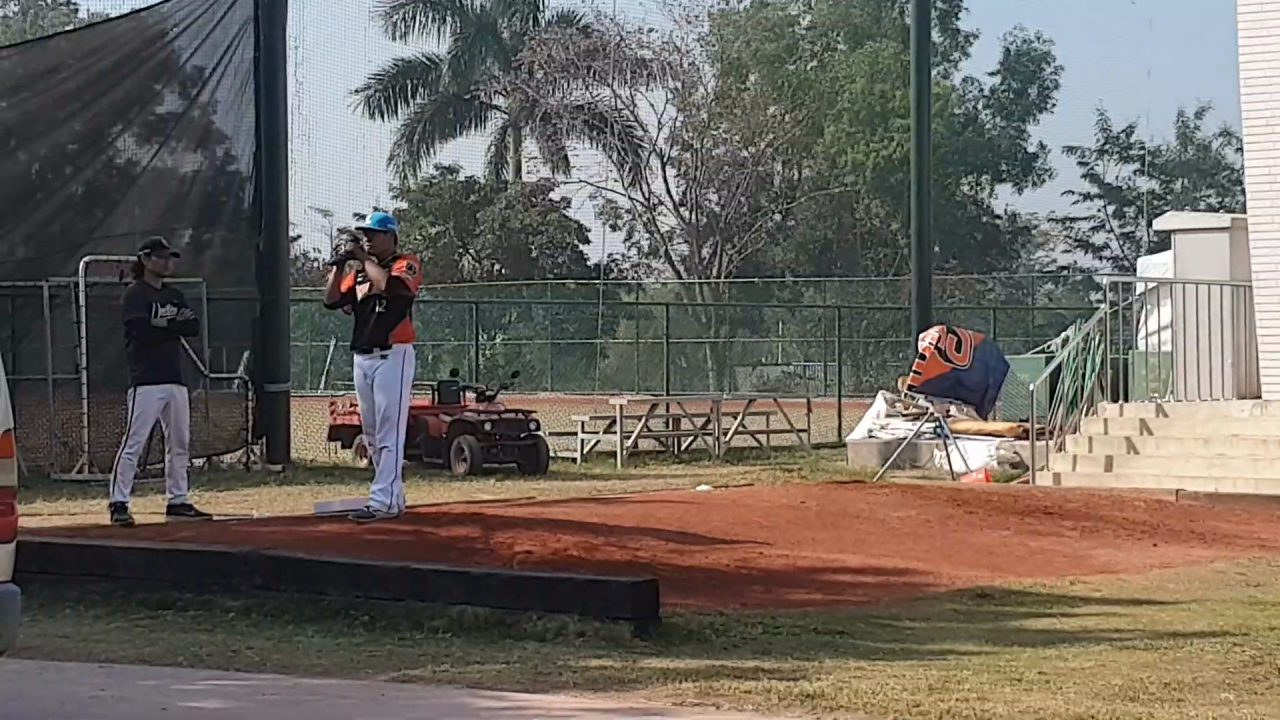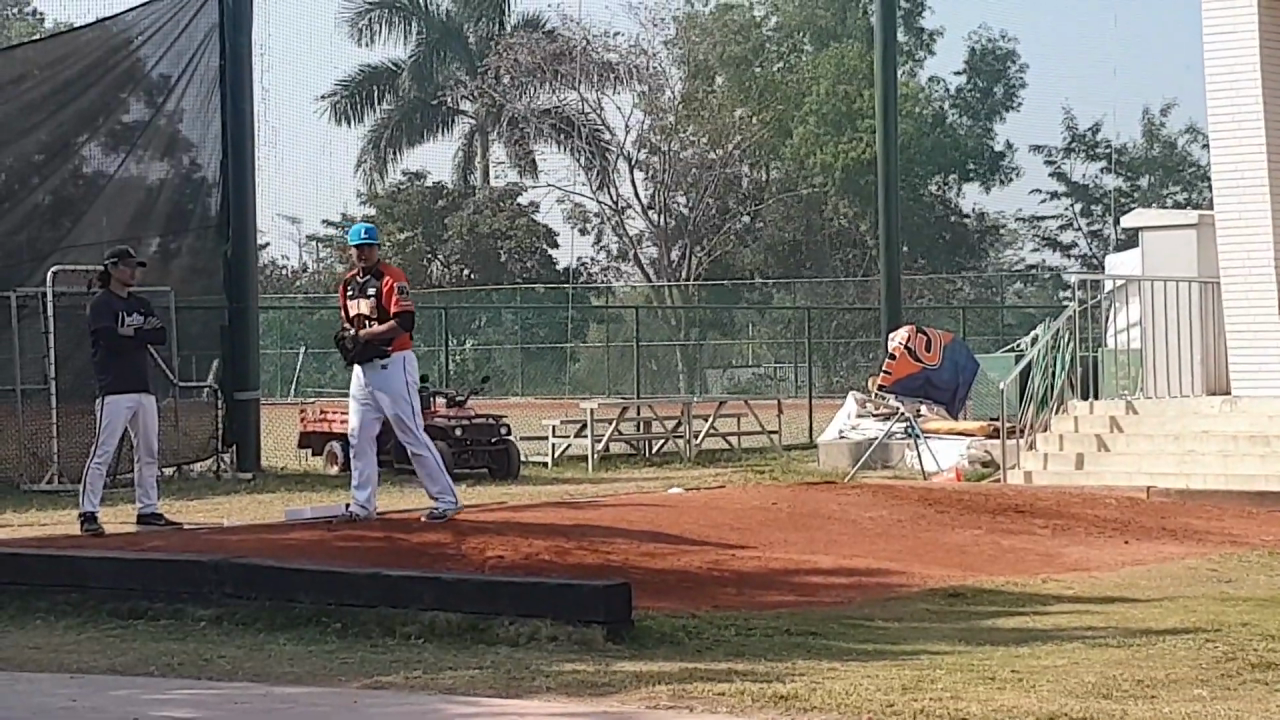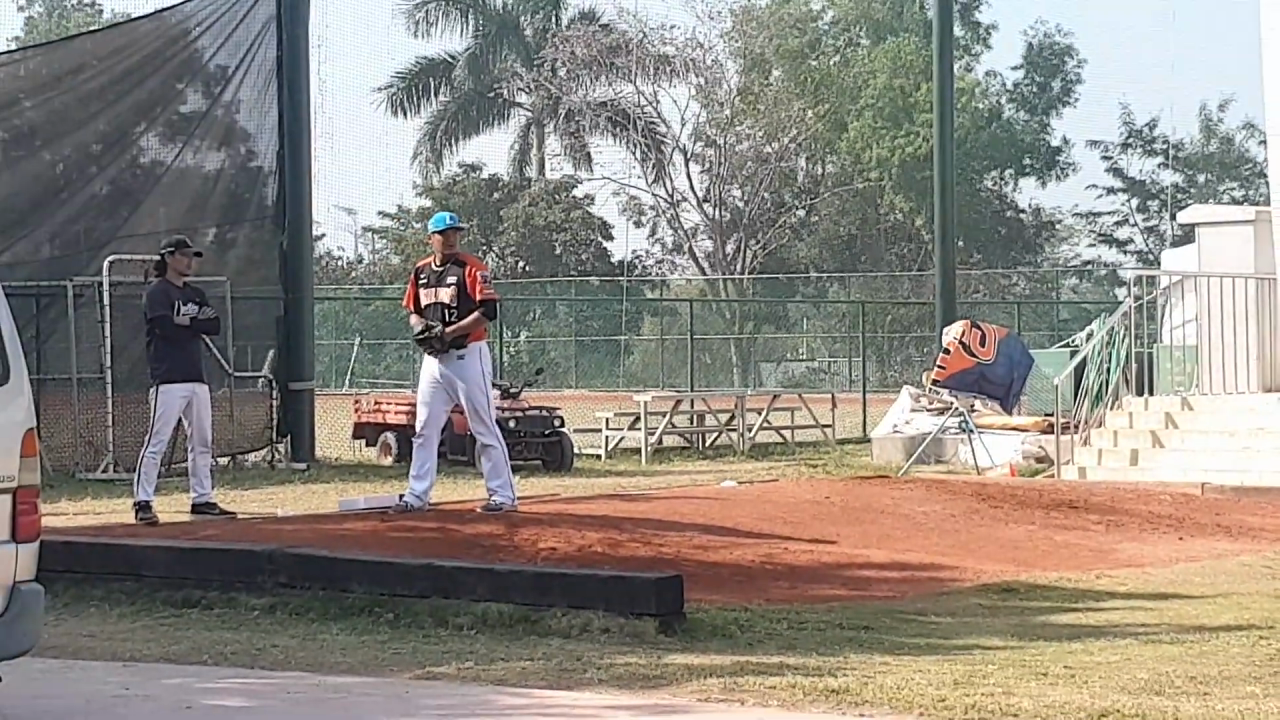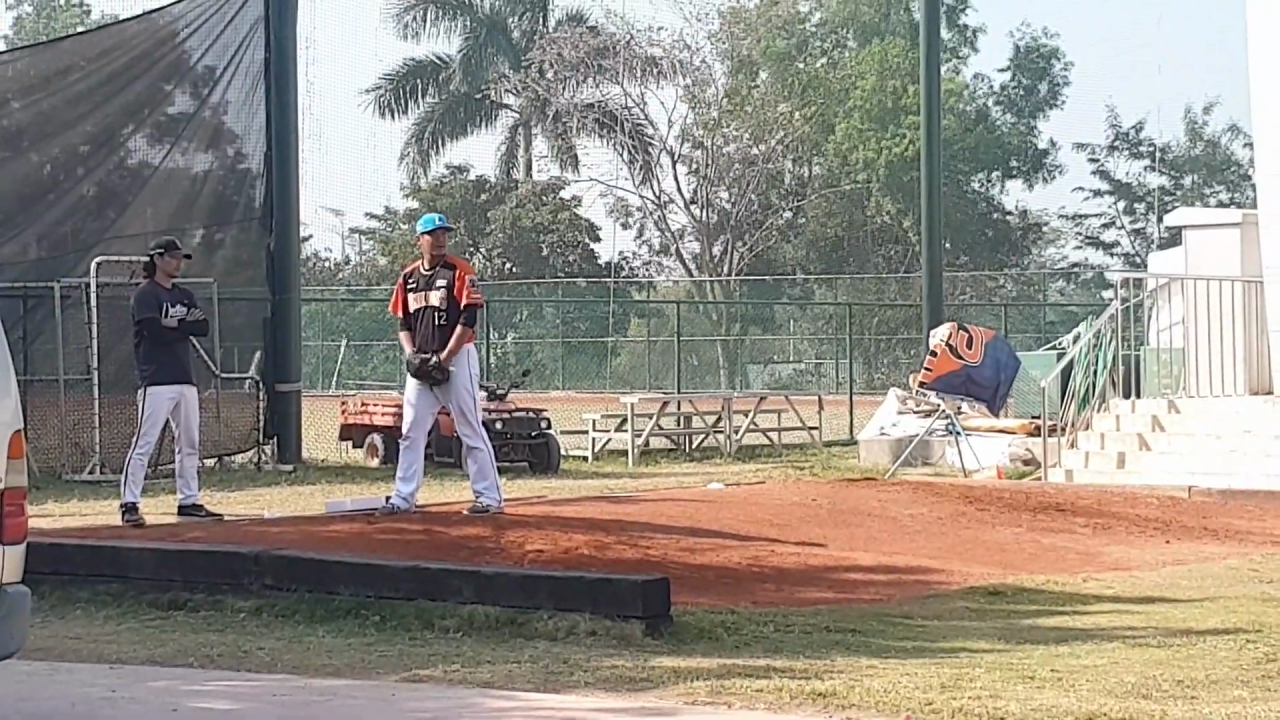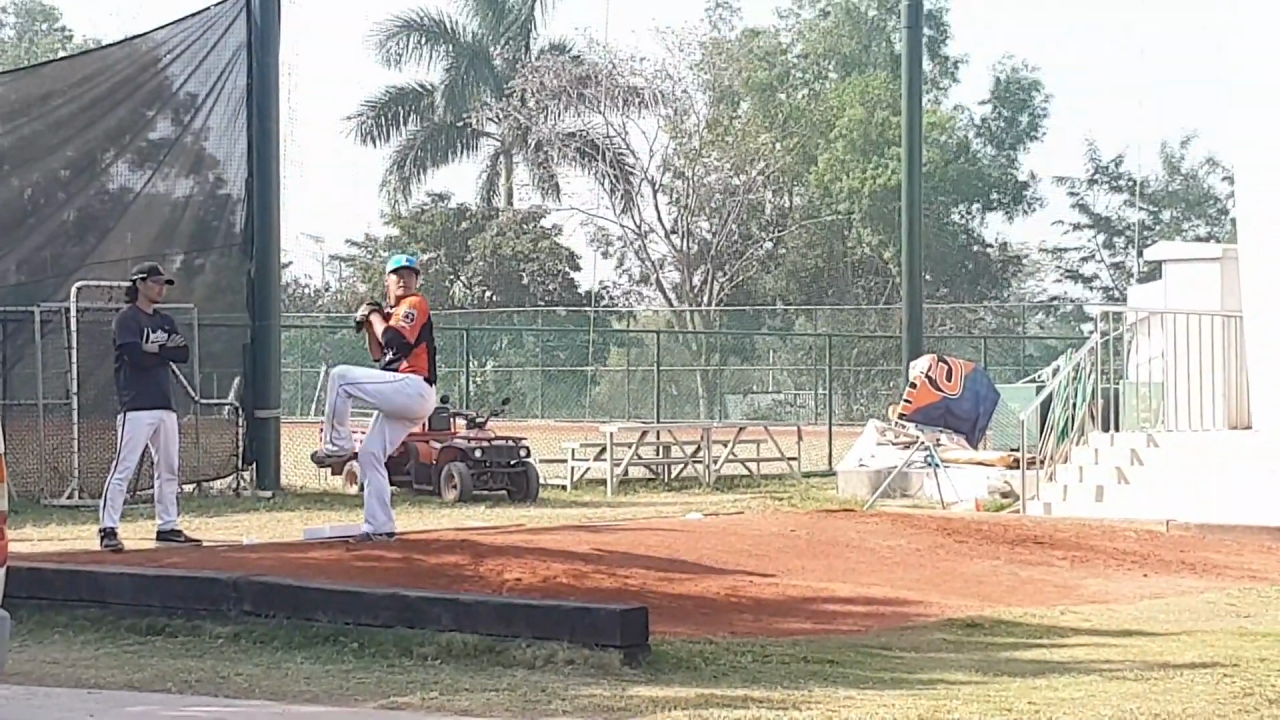
dt=1s
person 1, frame 1
left shoulder: (407, 264)
right shoulder: (360, 272)
left elbow: (388, 286)
right elbow: (331, 302)
left wrist: (363, 258)
right wrist: (339, 265)
left hip: (392, 357)
right hip: (362, 358)
left knee: (389, 431)
right knee: (372, 432)
left ankle: (384, 500)
right ankle: (393, 497)
person 1, frame 2
left shoulder: (391, 278)
right shoulder: (347, 284)
left elbow: (404, 323)
left wrist: (362, 334)
left hip: (394, 364)
right hip: (363, 367)
left knee: (411, 436)
right knee: (359, 437)
left ankle: (446, 500)
right ankle: (362, 505)
person 1, frame 3
left shoulder: (472, 268)
right shoulder: (421, 271)
left elbow: (488, 311)
right elbow: (412, 311)
left wrist: (448, 332)
right wrist: (420, 325)
left hip: (468, 356)
right hip: (433, 359)
left knee: (484, 427)
right knee: (425, 429)
left ankle: (503, 494)
right ankle: (417, 495)
person 1, frame 4
left shoulder: (460, 271)
right shoulder: (408, 277)
left elbow: (468, 320)
right elbow: (404, 323)
left wrist: (443, 360)
right wrist: (410, 354)
left hip: (458, 360)
left knee: (470, 430)
right knee: (411, 430)
left ankle: (490, 497)
right ankle: (403, 498)
person 1, frame 5
left shoulder: (413, 306)
right shoulder: (390, 315)
left elbow: (390, 337)
right elbow: (378, 356)
left wrist: (373, 316)
right wrist: (369, 319)
left hip: (410, 389)
right hip: (408, 397)
left knee: (339, 376)
right knee: (370, 455)
left ankle: (336, 447)
right ankle: (379, 528)
person 2, frame 1
left shoulder: (176, 295)
right shoulder: (135, 294)
left elbow: (194, 327)
right elbow: (144, 331)
left wrist: (165, 324)
right wrist: (177, 324)
left hip: (175, 380)
right hip: (147, 381)
left knee: (180, 444)
right knee: (134, 443)
left ankle: (178, 502)
right ankle: (119, 503)
person 2, frame 2
left shoulder: (142, 304)
right shoulder: (101, 303)
left elbow: (161, 336)
right elbow: (111, 340)
left wrist: (131, 333)
right wrist: (143, 333)
left hip: (143, 388)
right hip: (114, 391)
left knee: (148, 453)
right knee: (102, 453)
left ankle: (148, 511)
right ankle: (88, 513)
person 2, frame 3
left shoulder: (197, 294)
right shoulder: (157, 292)
left elbow: (215, 326)
right elbow: (167, 329)
left wrist: (188, 322)
right wrist: (198, 324)
left hip: (197, 378)
right hip: (169, 380)
left knee: (202, 442)
right knee: (157, 442)
left ankle: (202, 500)
right ankle: (142, 503)
person 2, frame 4
left shoulder: (185, 295)
right shoulder: (145, 294)
left elbow: (203, 327)
right elbow: (155, 331)
left wrist: (175, 323)
right wrist: (186, 326)
left hip: (185, 380)
right hip: (157, 381)
left knee: (189, 444)
right knee: (144, 443)
left ankle: (189, 501)
right ankle: (129, 504)
person 2, frame 5
left shoulder: (166, 321)
right shoulder: (126, 318)
left elbow: (184, 354)
right elbow: (136, 357)
left wrist: (156, 349)
right wrist: (167, 351)
left hip: (165, 405)
right hip: (136, 406)
left knee: (169, 469)
right knee: (123, 468)
left ankle: (168, 527)
right ankle: (108, 529)
